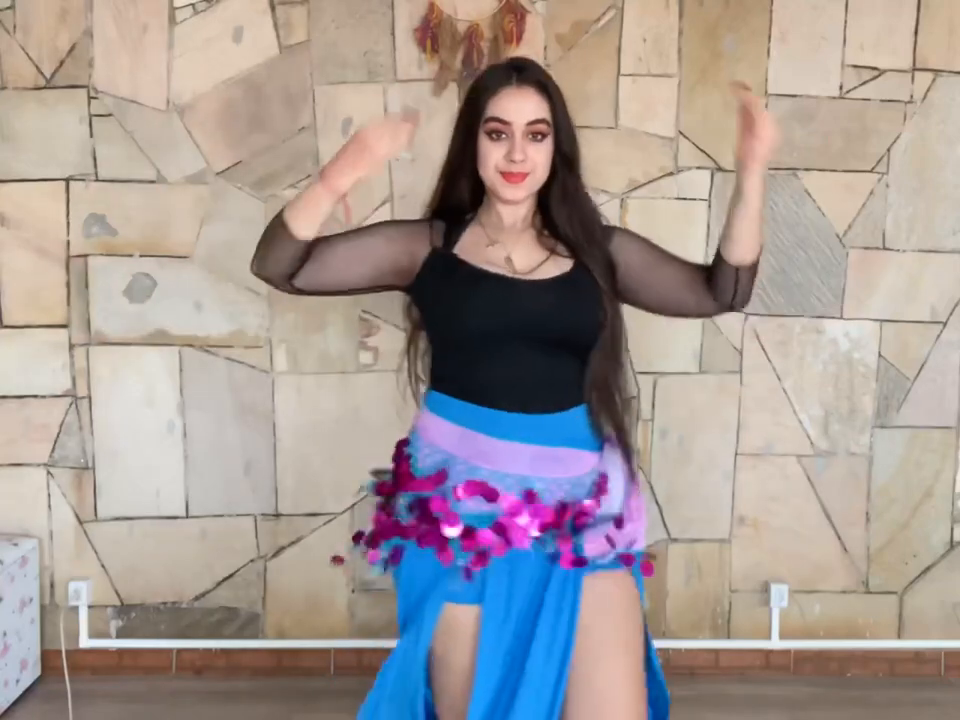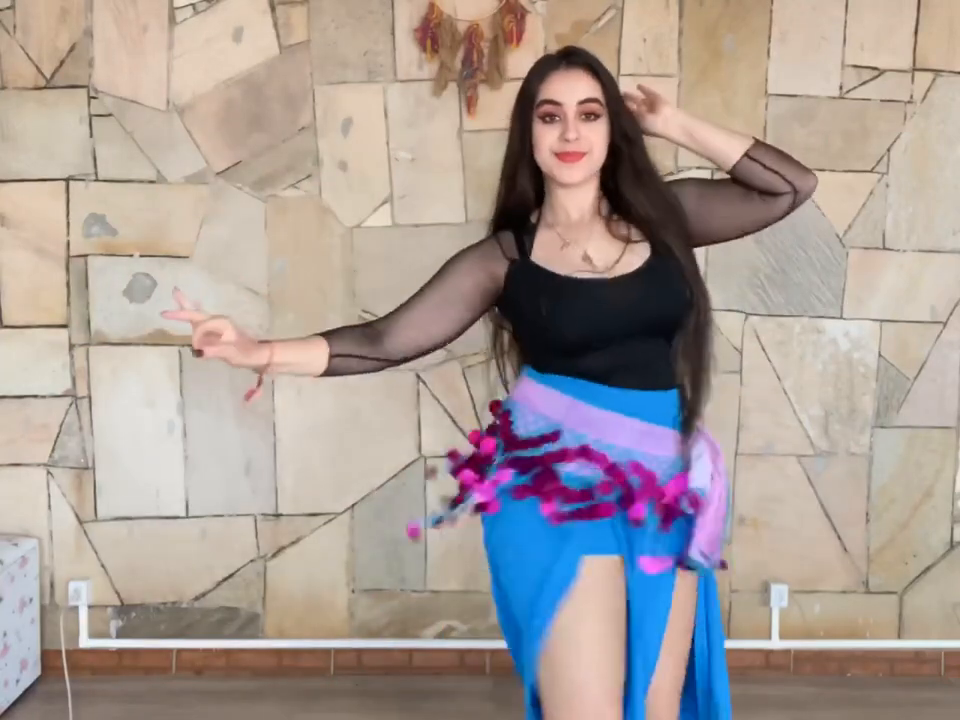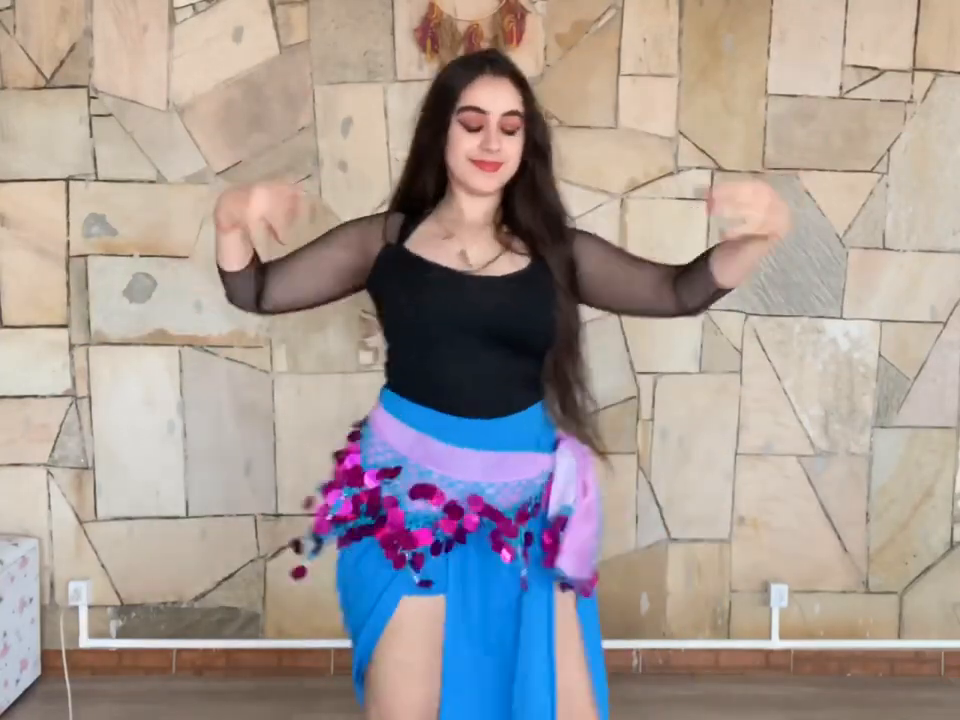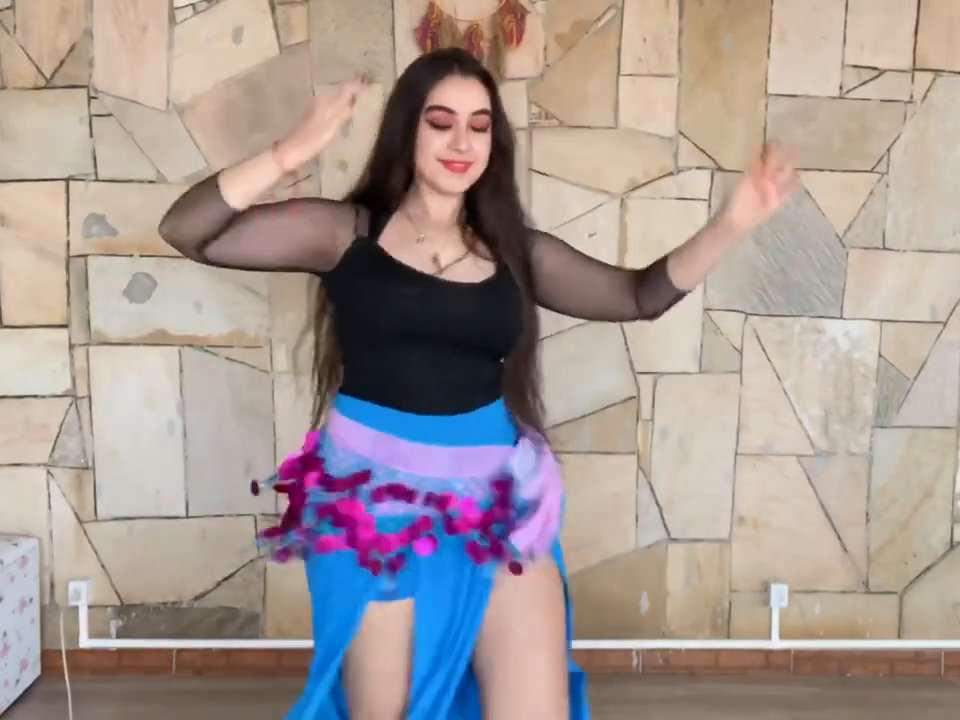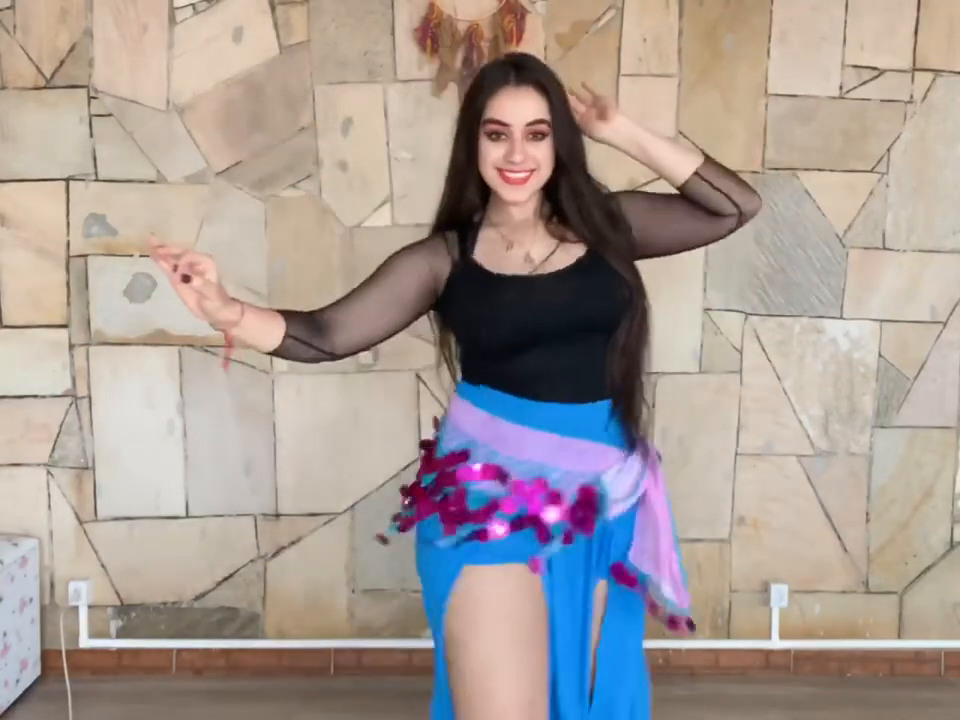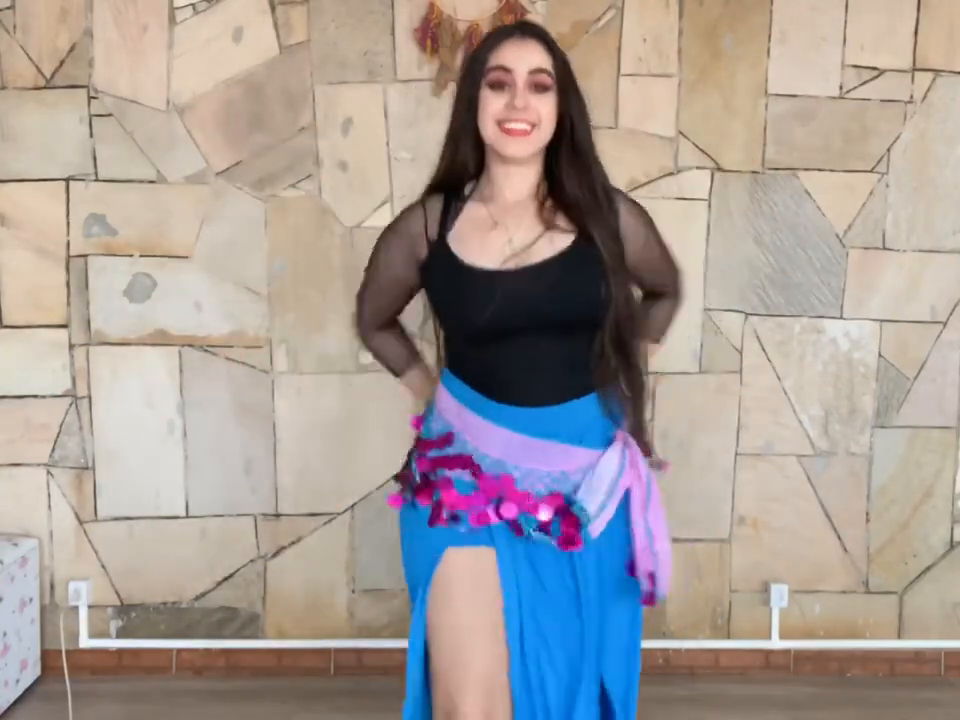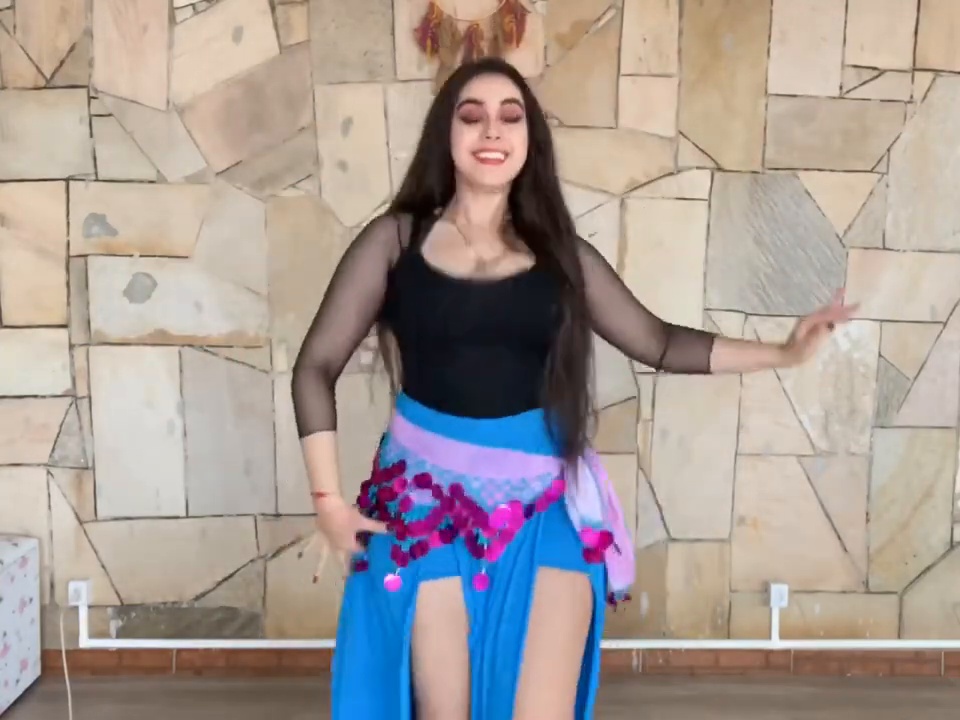
dt=0.7s
person 1, frame 1
left shoulder: (596, 249)
right shoulder: (428, 247)
left elbow: (720, 291)
right elbow: (274, 267)
left wrist: (749, 173)
right wrist: (336, 180)
left hip: (580, 509)
right hip: (461, 511)
person 1, frame 2
left shoulder: (662, 216)
right shoulder: (502, 257)
left elbow: (791, 186)
right elbow: (386, 340)
left wrist: (671, 124)
right wrist: (260, 351)
left hip: (661, 494)
right hip: (556, 490)
person 1, frame 3
left shoulder: (555, 249)
right shoulder: (388, 241)
left elbow: (679, 293)
right elbow: (256, 291)
left wrist: (745, 240)
right wrist: (237, 226)
left hip: (520, 511)
right hip: (403, 503)
person 1, frame 4
left shoulder: (515, 250)
right shoulder: (343, 232)
left elbow: (638, 294)
right elbow: (187, 231)
left wrist: (727, 228)
right wrist: (289, 154)
left hip: (492, 506)
right hip: (368, 507)
person 1, frame 5
left shoulder: (605, 224)
right shoulder: (445, 257)
left elbow: (736, 206)
right elbow: (328, 333)
left wrist: (622, 133)
right wrist: (226, 312)
left hip: (599, 508)
right hip: (488, 505)
person 1, frame 6
left shoulder: (603, 216)
right shoulder: (428, 226)
left elbow: (663, 289)
right elbow: (375, 319)
left hip: (586, 492)
right hip: (467, 485)
person 1, frame 7
left shoulder: (556, 247)
right shoulder: (397, 238)
left elbow: (656, 341)
right elbow: (315, 365)
left wrist: (781, 352)
right wrist: (327, 494)
left hip: (546, 502)
right hip: (429, 498)
